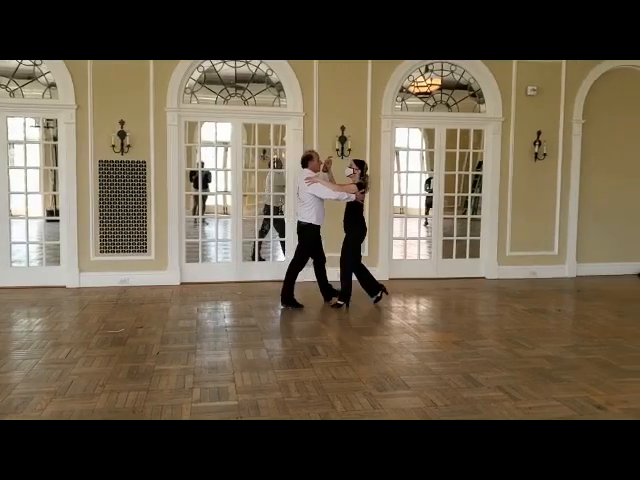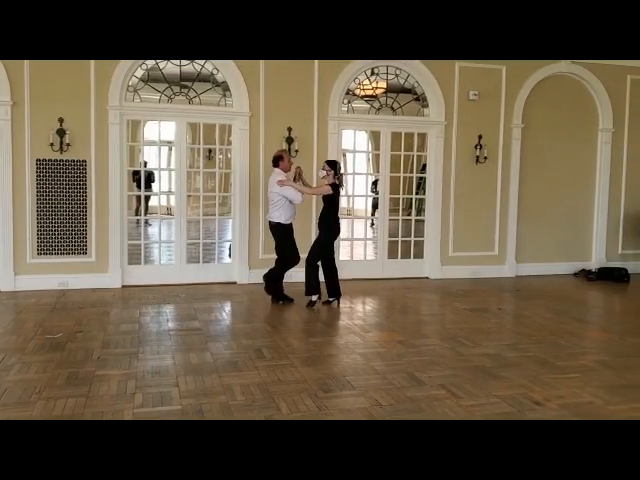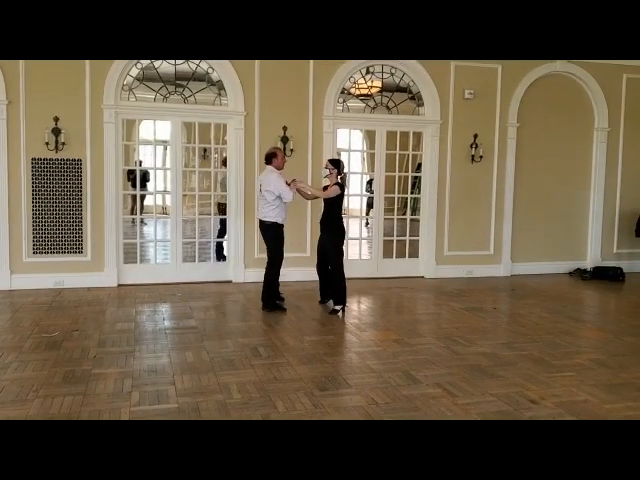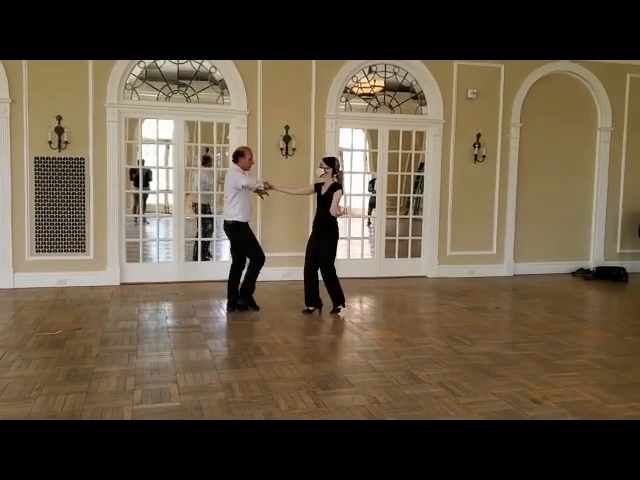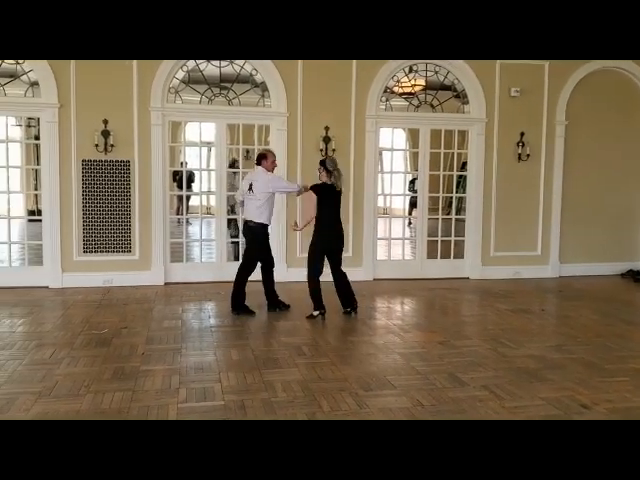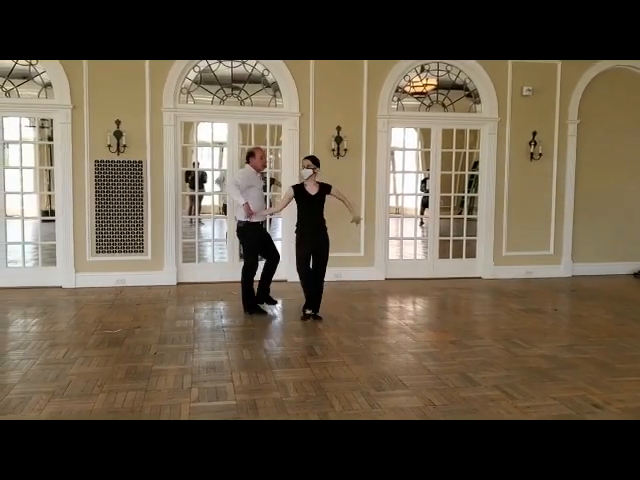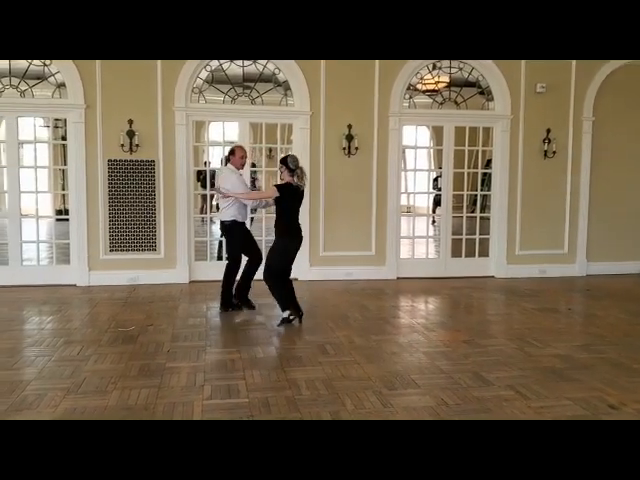
dt=0.7s
person 1, frame 1
left shoulder: (309, 178)
left elbow: (325, 189)
right elbow: (331, 194)
left wrist: (327, 173)
right wrist: (354, 196)
left hip: (311, 226)
right hip: (308, 227)
left knee: (319, 259)
right knee: (299, 261)
left ankle: (327, 291)
right ankle: (287, 297)
person 1, frame 2
left shoulder: (278, 177)
right shoulder: (280, 179)
left elbow: (290, 193)
right elbow: (298, 198)
left wrist: (295, 181)
right wrist: (295, 184)
left hip: (281, 224)
right hip: (280, 225)
left knee: (284, 257)
right knee: (293, 258)
left ankle: (277, 293)
right ankle: (270, 277)
person 1, frame 3
left shoulder: (265, 175)
right shoulder: (275, 177)
right elbow: (288, 197)
left wrist: (287, 187)
right wrist: (292, 187)
left hip: (267, 223)
right hip: (272, 224)
left knee: (275, 258)
right knee: (275, 261)
left ankle: (272, 293)
right ankle: (268, 302)
person 1, frame 4
left shoulder: (236, 174)
right shoulder: (235, 174)
right elbow: (246, 182)
left wrist: (257, 189)
right wrist: (261, 184)
left hip: (234, 224)
right hip: (237, 225)
left knee: (239, 262)
right knee: (258, 258)
left ankle: (234, 301)
right ankle: (245, 296)
person 1, frame 5
left shoulder: (250, 177)
right shoulder: (267, 178)
left elbow: (239, 198)
right elbow: (289, 187)
right wrist: (303, 188)
left hip: (251, 225)
right hip: (257, 227)
left knee: (267, 263)
right knee: (248, 264)
left ankle: (273, 302)
right ankle: (237, 304)
person 1, frame 6
left shoulder: (257, 178)
right shoulder: (246, 176)
right elbow: (232, 186)
right wrist: (244, 204)
left hip: (257, 226)
right hip: (248, 227)
left knee: (273, 257)
right knee: (250, 264)
left ankle: (262, 294)
right ankle: (250, 304)
person 1, frame 7
left shoulder: (224, 173)
right shoulder: (234, 177)
right elbow: (252, 201)
right wrist: (271, 202)
left hip: (228, 223)
right hip: (234, 224)
left knee: (234, 261)
right knee: (256, 256)
left ankle: (227, 301)
right ankle: (241, 294)
person 2, frame 1
left shoulder: (358, 186)
right shoulder: (354, 186)
left elbow: (338, 189)
right elbow: (337, 187)
left wrist: (319, 180)
left hip: (356, 229)
right hip: (354, 229)
left knee: (346, 263)
right knee: (355, 263)
left ankle: (343, 299)
right ankle: (377, 290)
person 2, frame 2
left shoulder: (333, 187)
right shoulder: (328, 186)
left elbow: (311, 192)
right elbow: (311, 189)
left wrist: (291, 183)
right wrist: (301, 178)
left hip: (329, 228)
right hip: (328, 228)
left knee: (311, 260)
right knee: (328, 261)
left ankle: (314, 293)
right ankle: (334, 295)
person 2, frame 3
left shoulder: (338, 187)
right shoulder: (326, 187)
left elbow: (323, 195)
right elbow: (309, 197)
left wrist: (305, 186)
right wrist: (298, 187)
left hip: (335, 231)
right hip: (325, 230)
left knee: (336, 266)
right knee: (322, 265)
left ankle: (339, 303)
right ankle: (328, 295)
person 2, frame 4
left shoulder: (337, 188)
right shoulder: (318, 187)
left elbow: (333, 210)
right elbow: (295, 191)
left wrist: (338, 212)
right wrist: (273, 187)
left hip: (329, 232)
right hip: (317, 230)
left knee: (327, 268)
right knee: (309, 267)
left ankle: (338, 302)
right ankle: (313, 303)
person 2, frame 5
left shoulder: (315, 188)
right shoulder: (337, 188)
left elbow: (312, 214)
left wrist: (301, 227)
left hip: (321, 235)
right hip: (337, 234)
left knee: (314, 272)
right knee: (337, 270)
left ankle: (318, 308)
right ankle: (349, 304)
person 2, frame 6
left shoulder: (325, 188)
right shoulder: (296, 189)
left elbow: (343, 199)
right elbow: (279, 207)
left wrist: (354, 214)
right wrist: (259, 213)
left hip: (321, 235)
right hip: (304, 235)
left knee: (319, 272)
right knee: (304, 270)
left ankle: (311, 308)
right ankle: (310, 306)
person 2, frame 7
left shoulder: (281, 189)
right shoulder: (299, 189)
left elbow: (253, 196)
left wrist: (231, 194)
left hip: (285, 238)
right hip: (295, 237)
left knee: (270, 276)
right knee: (283, 275)
left ankle: (288, 309)
right ankle: (294, 311)
